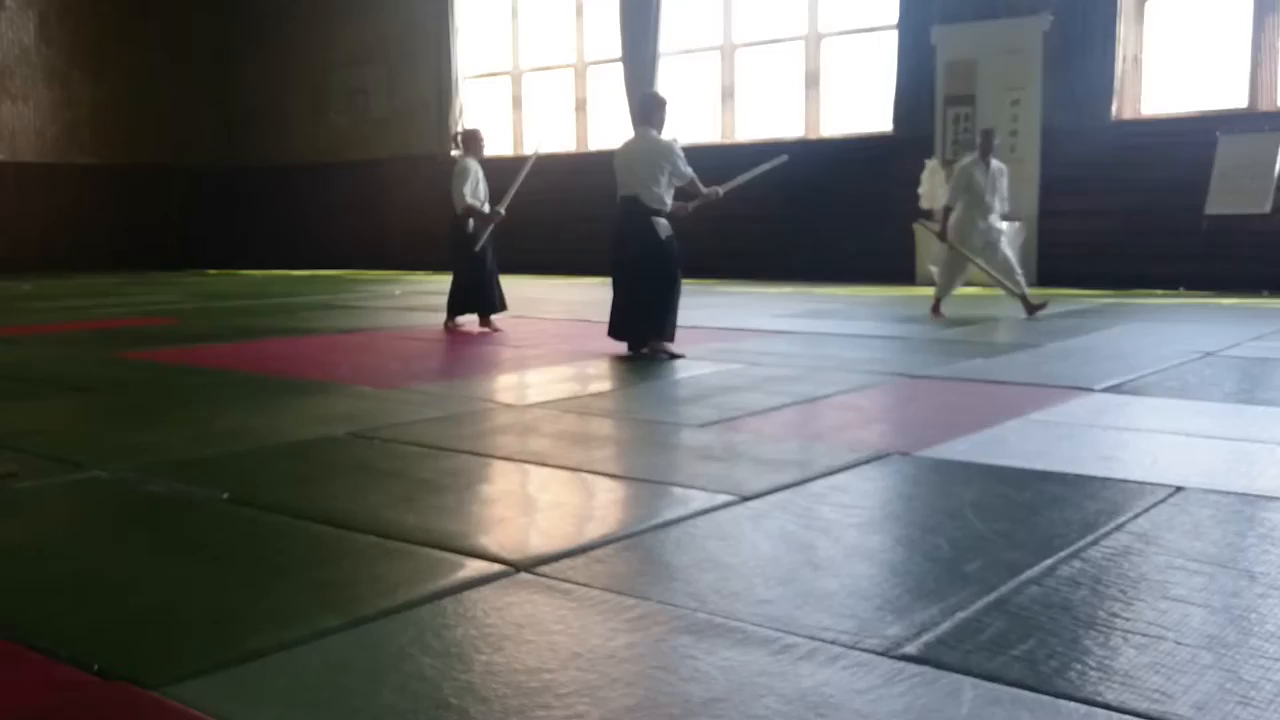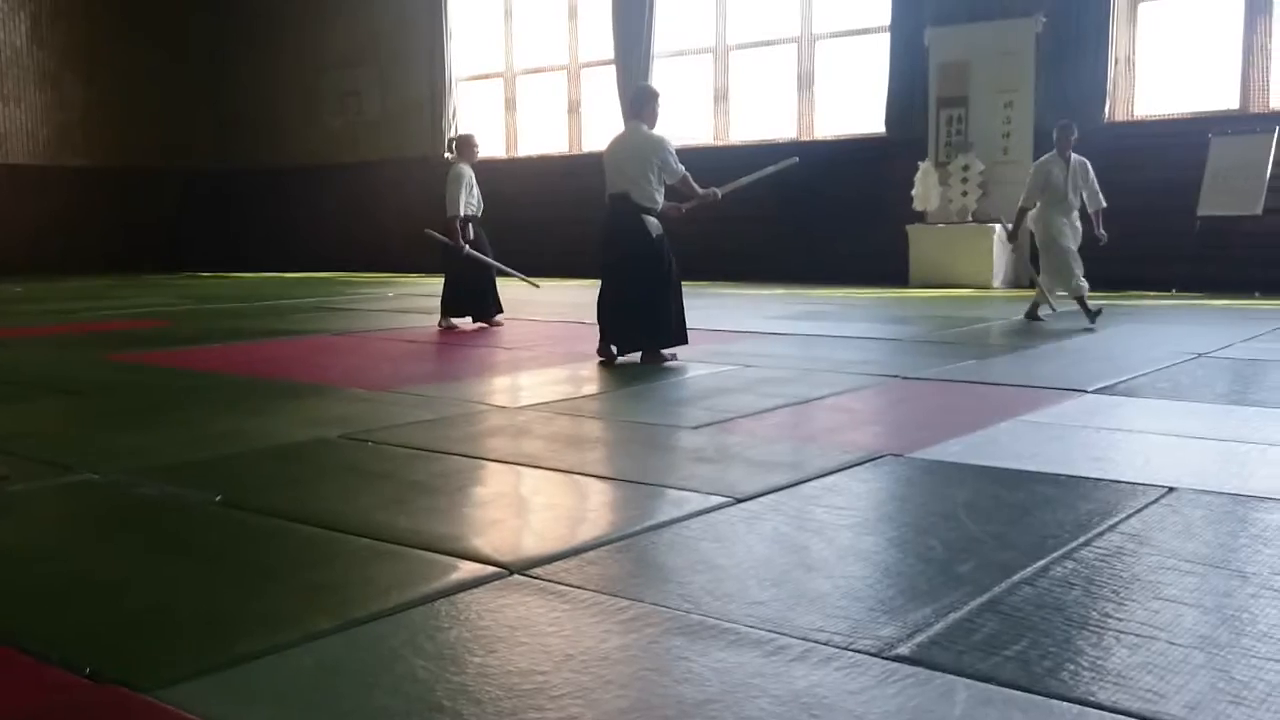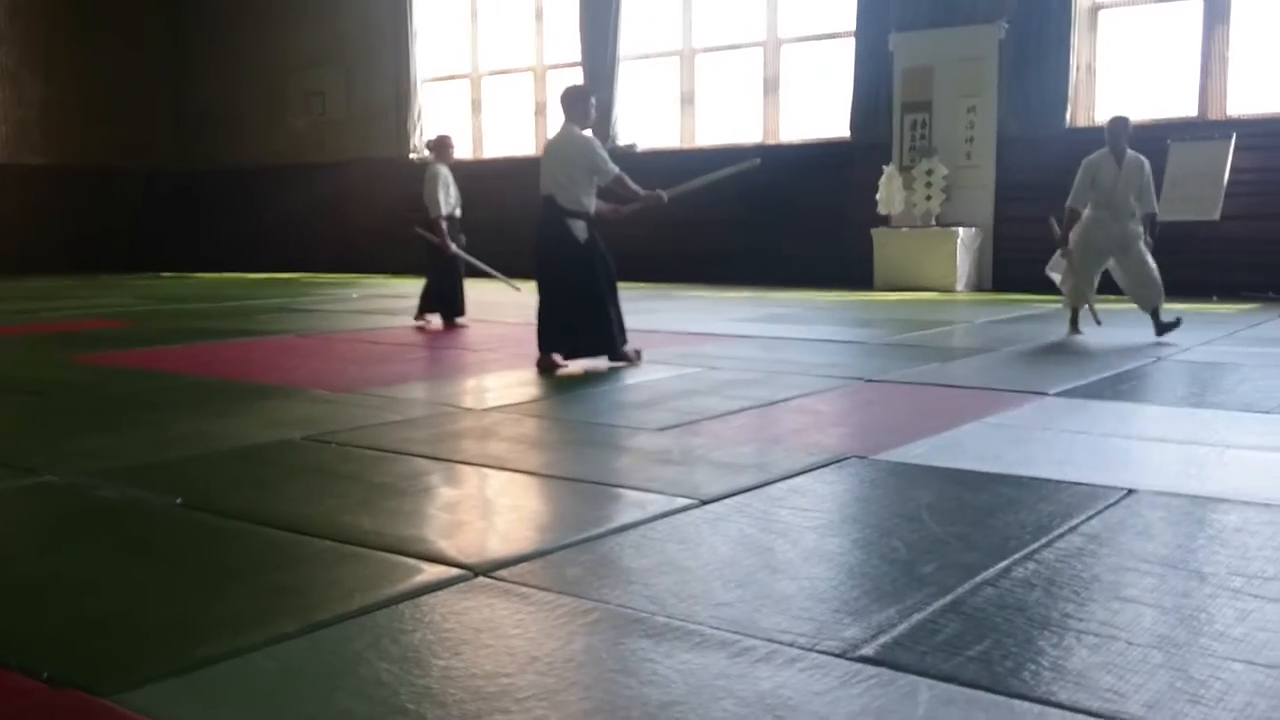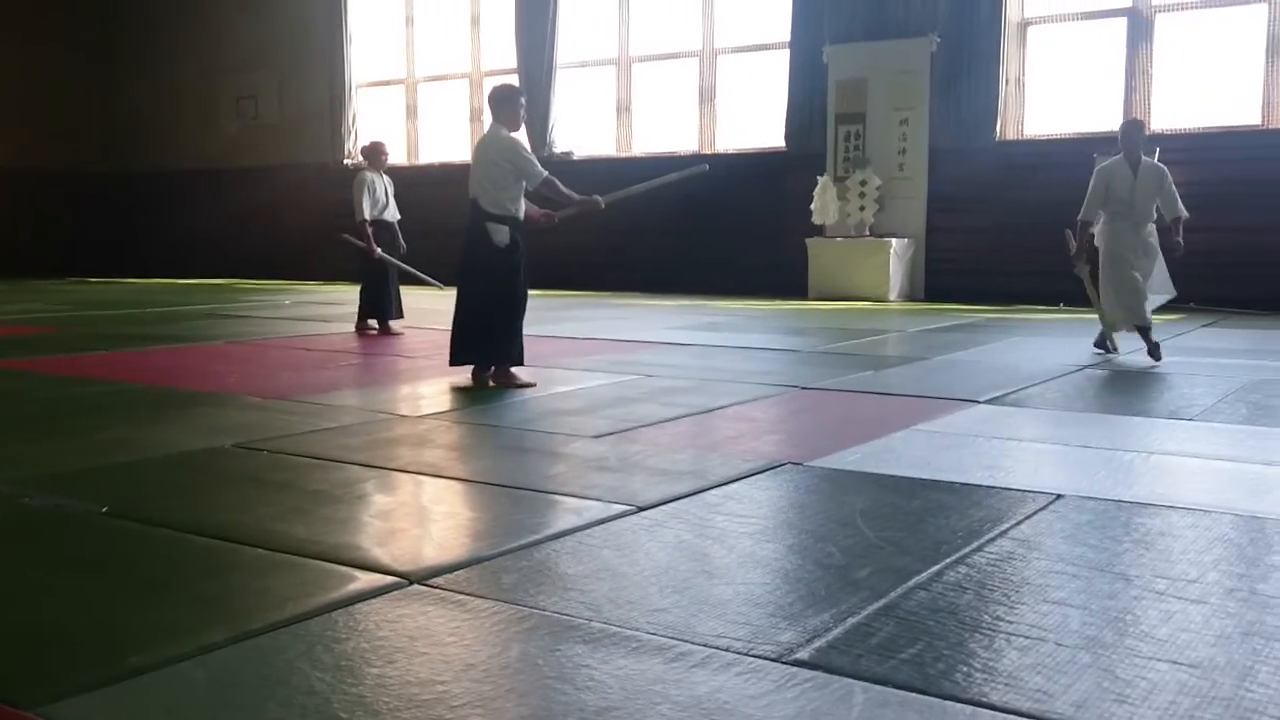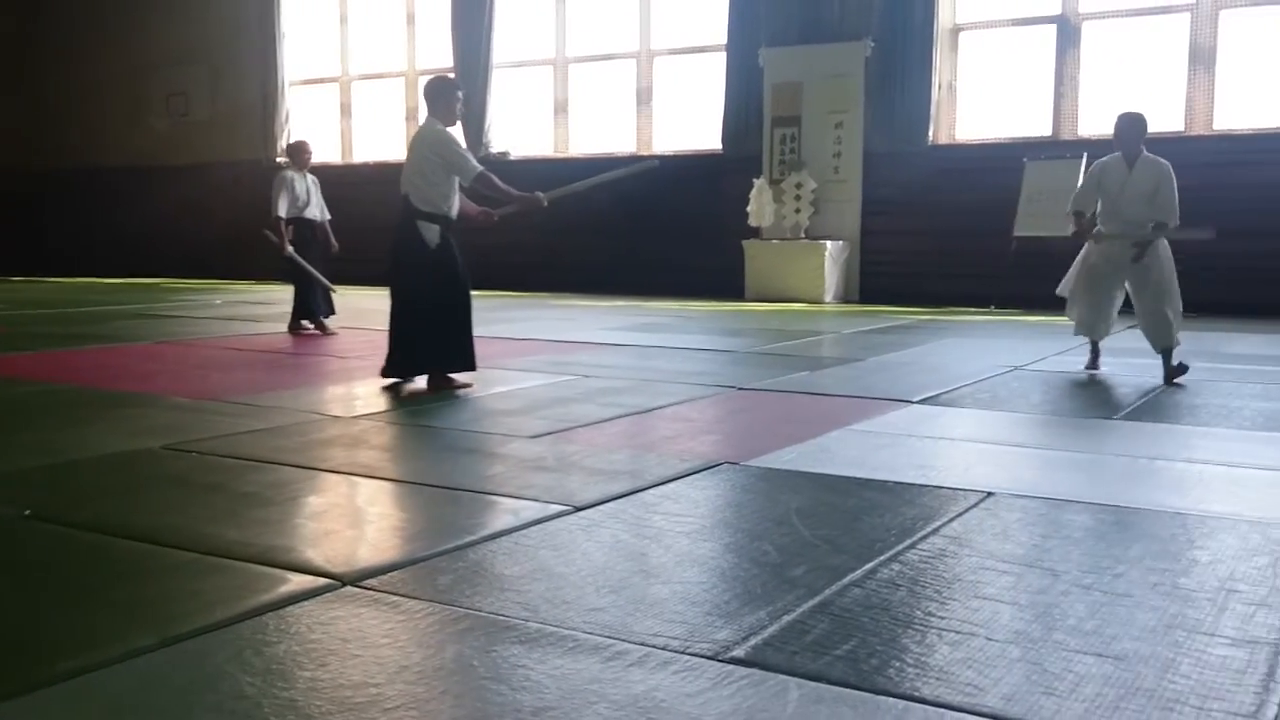
dt=0.5s
person 1, frame 1
left shoulder: (623, 151)
right shoulder: (665, 148)
right elbow: (687, 180)
left wrist: (669, 205)
right wrist: (707, 193)
left hip: (626, 222)
right hip: (651, 224)
left knee: (631, 280)
right knee: (664, 279)
left ankle: (636, 339)
right ankle: (656, 338)
person 1, frame 2
left shoulder: (614, 145)
right shoulder: (655, 143)
right elbow: (680, 178)
left wrist: (661, 206)
right wrist: (703, 194)
left hip: (616, 220)
right hip: (641, 223)
left knee: (616, 282)
right knee: (656, 283)
left ankle: (608, 342)
right ankle: (651, 348)
person 1, frame 3
left shoulder: (554, 144)
right shoulder: (583, 143)
right elbow: (614, 178)
left wrist: (602, 208)
right wrist: (646, 197)
left hip: (552, 225)
right hip: (573, 226)
left knee: (556, 288)
right knee: (597, 283)
left ankle: (548, 353)
right ankle: (614, 348)
person 1, frame 4
left shoulder: (487, 144)
right shoulder: (507, 144)
right elbow: (543, 182)
left wrist: (534, 213)
right wrist: (581, 201)
left hip: (482, 230)
right hip: (499, 232)
left knee: (481, 298)
right knee: (508, 298)
left ankle: (482, 364)
right ankle: (500, 364)
person 1, frame 5
left shoulder: (426, 137)
right shoulder: (439, 138)
right elbow: (479, 178)
left wrist: (474, 211)
right wrist: (522, 199)
left hip: (416, 230)
right hip: (428, 231)
left knee: (417, 300)
right knee: (446, 299)
left ankle: (399, 363)
right ankle: (438, 372)
person 2, frame 1
left shoulder: (1001, 169)
right shoulder: (965, 168)
left elbow: (1002, 201)
right elbow: (952, 199)
left wrist: (1000, 224)
right wrist: (944, 228)
left hip: (991, 223)
right hip: (968, 222)
left knee: (1006, 262)
right knee: (954, 264)
left ankle: (1027, 305)
right ankle: (937, 304)
person 2, frame 2
left shoulder: (1082, 164)
right shoulder: (1043, 166)
left elbow: (1093, 197)
right elbow: (1027, 199)
left wrist: (1098, 228)
right wrist: (1016, 229)
left hip: (1071, 220)
right hip: (1049, 220)
left knee: (1055, 270)
right knee: (1067, 265)
left ankle: (1033, 310)
right ankle: (1086, 309)
person 2, frame 3
left shoulder: (1140, 164)
right shoulder: (1092, 163)
left elbow: (1146, 201)
right elbow: (1076, 200)
left wrist: (1147, 233)
right wrist: (1066, 233)
left hip: (1127, 227)
right hip: (1096, 225)
left knee: (1142, 274)
right knee: (1081, 273)
left ankle: (1159, 324)
right ankle: (1073, 321)
person 2, frame 4
left shoulder: (1158, 171)
right shoulder: (1106, 171)
left elbow: (1173, 207)
right elbow: (1090, 210)
left wrist: (1177, 236)
right wrist: (1081, 246)
left hip: (1145, 237)
right hip: (1115, 236)
left knee: (1131, 294)
right knee: (1128, 292)
left ankle: (1103, 337)
right ankle: (1149, 342)
person 2, frame 5
left shoulder: (1161, 169)
right shoulder: (1102, 167)
left elbow: (1167, 214)
right elbow: (1081, 201)
left wrist: (1147, 241)
right wrist: (1081, 226)
left hip: (1147, 242)
right hip: (1107, 242)
left knee: (1157, 304)
right knee: (1095, 300)
left ankle: (1167, 365)
right ankle: (1094, 351)
person 3, frame 1
left shoulder: (472, 165)
right shoulder: (467, 166)
right elbow: (463, 201)
right wrist: (488, 214)
left hip: (473, 224)
right hip: (469, 225)
left knee: (466, 270)
right knee: (481, 269)
left ankle: (452, 316)
right ankle: (485, 315)
person 3, frame 2
left shoulder: (464, 170)
right shoulder: (461, 172)
right elbow: (455, 209)
right wrist: (457, 238)
left hip: (467, 227)
right hip: (466, 229)
left knee: (457, 274)
right knee: (482, 271)
left ankle: (446, 316)
right ankle: (486, 314)
person 3, frame 3
left shoulder: (443, 170)
right shoulder: (437, 172)
right elbow: (437, 208)
left wrist: (457, 232)
right wrist: (444, 237)
left hip: (449, 226)
right hip: (443, 227)
left knee: (439, 271)
right knee: (451, 272)
left ankle: (423, 309)
right ankle: (449, 317)
person 3, frame 4
left shoulder: (386, 179)
right shoulder: (365, 178)
right elbow: (362, 213)
left wrist: (399, 238)
right wrist: (370, 241)
left hip: (387, 232)
right hip: (374, 232)
left knee: (372, 278)
right knee: (382, 277)
left ankle: (363, 320)
right ankle: (384, 322)
person 3, frame 5
left shoulder: (312, 180)
right shoulder: (286, 177)
left elbow: (322, 211)
right elbow: (280, 212)
left wrist: (330, 237)
right wrist: (284, 239)
left hip: (313, 231)
right hip: (297, 230)
left knee: (309, 277)
right knee: (308, 276)
left ankle: (297, 320)
right ankle: (317, 320)
